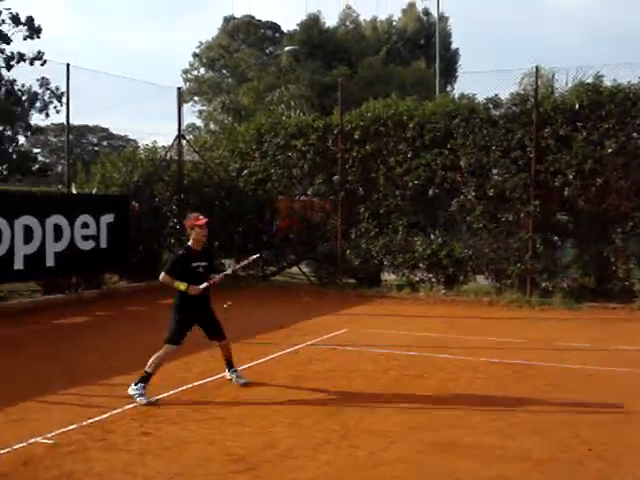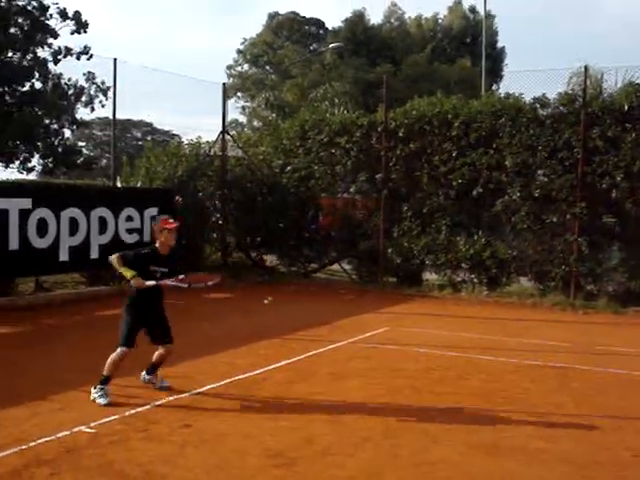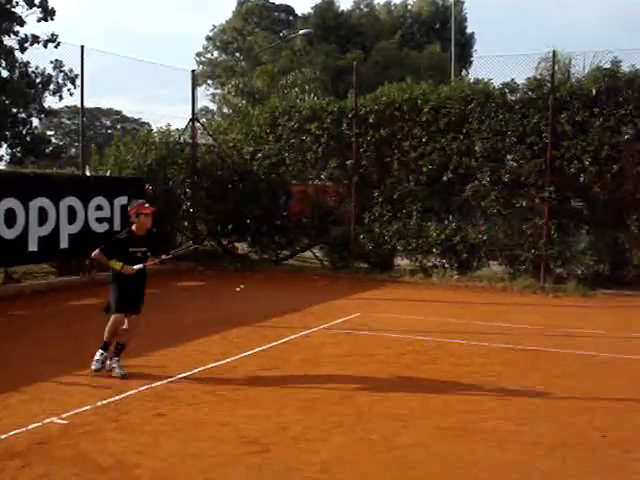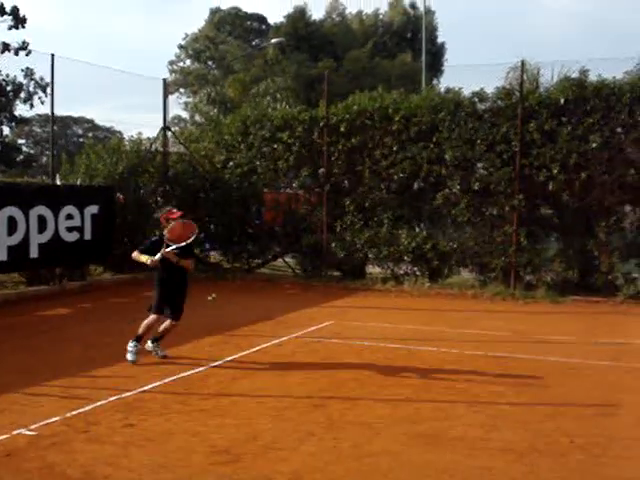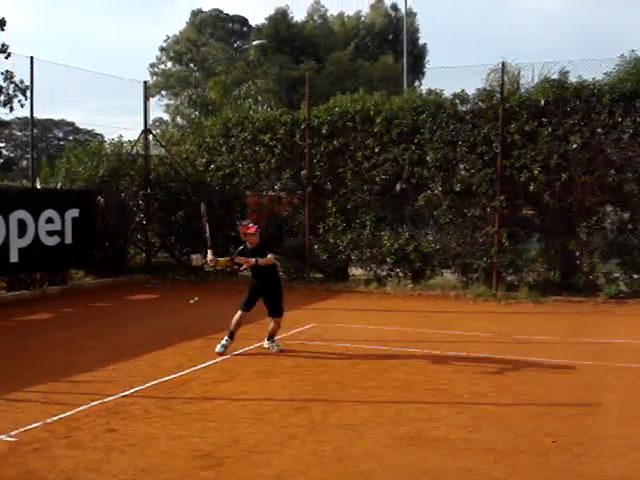
dt=0.5s
person 1, frame 1
left shoulder: (205, 254)
right shoulder: (181, 255)
right elbow: (163, 277)
right wrist: (186, 287)
left hip: (203, 306)
right hip: (184, 308)
left knee: (223, 341)
right knee: (170, 348)
left ankle: (231, 370)
right ankle: (140, 385)
person 1, frame 2
left shoulder: (173, 258)
right shoulder: (143, 255)
right elbow: (114, 259)
right wrist: (132, 276)
left hip: (154, 306)
right hip: (135, 306)
left knee: (167, 347)
right knee: (125, 349)
left ankle: (150, 374)
right ankle: (99, 388)
person 1, frame 3
left shoulder: (150, 237)
right shoulder: (122, 239)
left elbow: (154, 255)
right elbow: (96, 255)
left wrist: (153, 260)
right wrist: (119, 266)
left hip: (138, 282)
right hip: (120, 282)
left knee: (131, 321)
right knee: (118, 317)
left ankle: (115, 358)
right ankle: (103, 352)
person 1, frame 4
right shoulder: (156, 241)
left elbow: (190, 266)
right elbow: (135, 254)
left wrist: (174, 258)
right wrist: (147, 259)
left hip: (180, 285)
right hip: (163, 283)
left knee: (173, 321)
right knee: (156, 316)
left ankle: (153, 343)
right ankle: (134, 343)
person 1, frame 5
left shoulder: (265, 245)
right shoulder: (243, 251)
left elbow: (271, 259)
left wrist: (254, 261)
right wrist: (213, 259)
left hip: (272, 285)
right hip: (256, 284)
left knee: (277, 320)
right knee: (241, 314)
left ankle: (269, 341)
right ankle: (228, 339)
